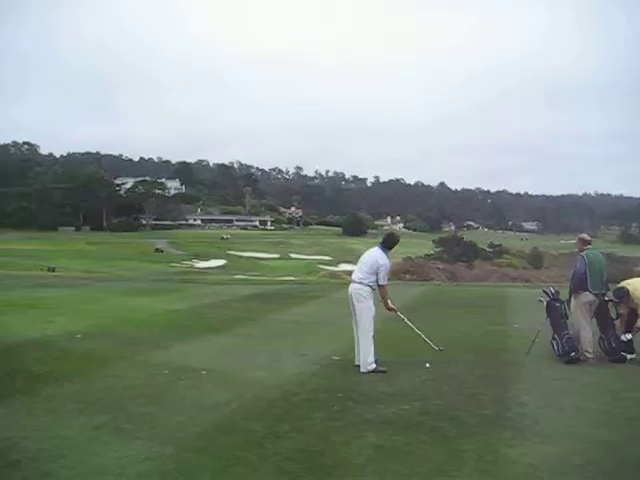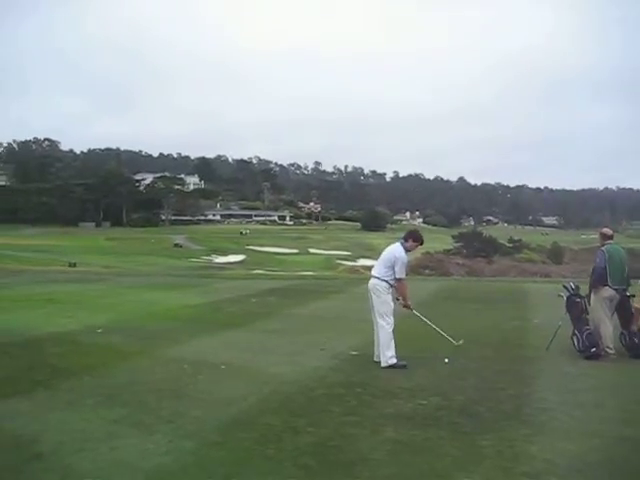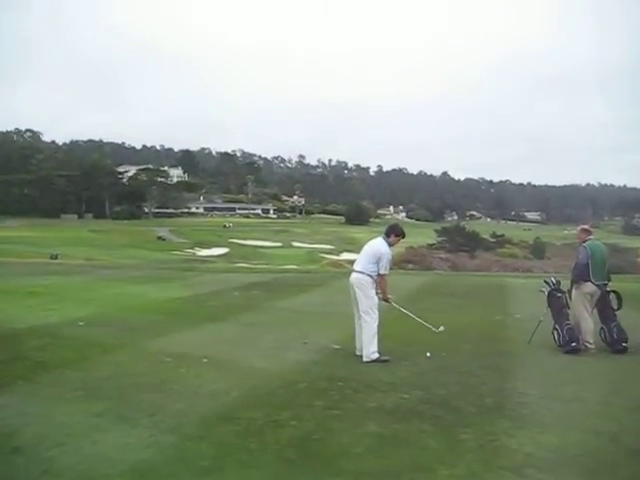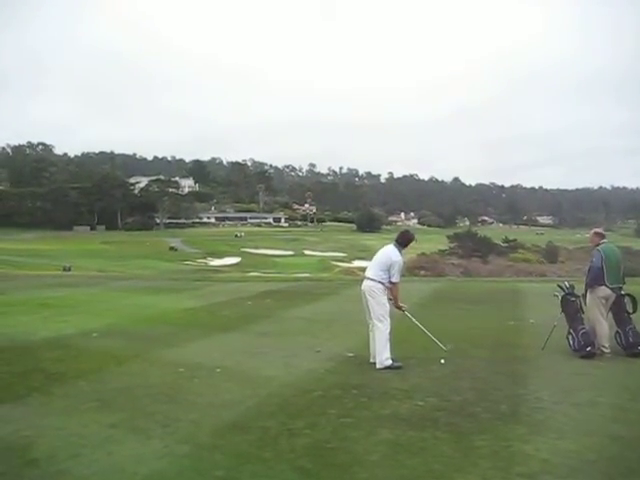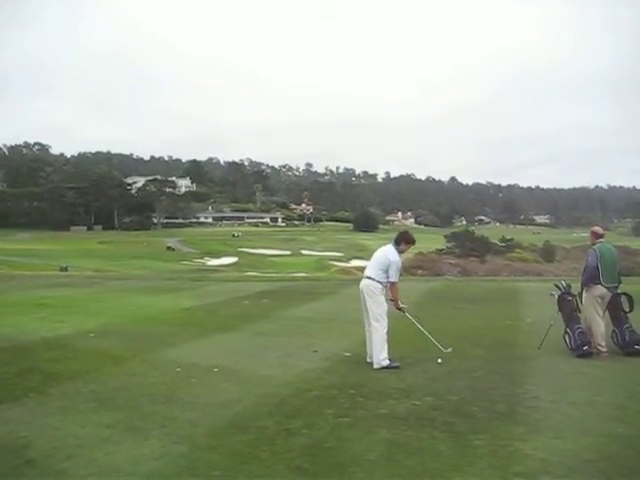
dt=1s
person 1, frame 1
left shoulder: (372, 251)
right shoulder: (384, 261)
right elbow: (382, 286)
left wrist: (387, 299)
right wrist: (387, 304)
left hip: (354, 287)
right hip: (363, 291)
left knee: (360, 327)
right knee: (366, 329)
left ankle: (361, 359)
right ankle: (367, 365)
person 1, frame 2
left shoulder: (395, 247)
right shoulder: (401, 255)
right elbow: (400, 281)
left wrist: (400, 296)
right wrist: (406, 300)
left hip: (375, 283)
right hip: (381, 286)
left knee: (380, 322)
right knee: (386, 323)
left ankle: (380, 355)
right ankle: (388, 360)
person 1, frame 3
left shoulder: (375, 242)
right shoulder: (386, 251)
right elbow: (382, 276)
left wrist: (378, 290)
right wrist: (385, 295)
left hip: (355, 277)
right hip: (364, 281)
left knee: (361, 317)
right knee: (370, 318)
left ankle: (361, 349)
right ankle: (370, 355)
person 1, frame 4
left shoulder: (387, 249)
right shoulder: (397, 258)
right elbow: (394, 284)
left wrist: (389, 295)
right wrist: (397, 303)
left hip: (368, 284)
right hip: (376, 288)
left knee: (374, 323)
right knee: (382, 324)
left ankle: (376, 356)
right ankle: (383, 361)
person 1, frame 5
left shoulder: (386, 248)
right shoulder: (395, 258)
right elbow: (393, 284)
left wrist: (393, 298)
right wrist: (397, 303)
left hip: (366, 284)
right hip: (374, 287)
left knee: (371, 323)
right knee: (379, 324)
left ankle: (373, 356)
right ankle: (380, 361)
person 2, frame 1
left shoulder: (582, 256)
right shoulder: (600, 256)
left elbow: (578, 275)
right elbow: (604, 276)
left wrist: (572, 291)
right wrist: (603, 291)
left hip: (583, 294)
right hip: (597, 295)
left knee: (582, 325)
right knee: (586, 323)
left ankle: (587, 354)
right ankle: (586, 350)
person 2, frame 2
left shoulder: (603, 251)
right shoulder: (621, 251)
left elbow: (598, 270)
right elbow: (626, 272)
left wrist: (592, 286)
right wrist: (625, 287)
left hip: (603, 289)
right hip: (617, 291)
left knee: (602, 320)
right knee: (607, 319)
left ankle: (609, 349)
right ankle: (607, 346)
person 2, frame 3
left shoulder: (585, 247)
right shoulder: (602, 247)
left elbow: (580, 265)
right elbow: (606, 266)
left wrist: (574, 280)
right wrist: (605, 281)
left hip: (584, 285)
right hip: (599, 286)
left knee: (583, 315)
right knee: (587, 314)
left ankle: (588, 344)
right ankle: (585, 340)
person 2, frame 4
left shoulder: (599, 250)
right shoulder: (616, 250)
left elbow: (595, 269)
right elbow: (621, 270)
left wrist: (588, 285)
right wrist: (619, 285)
left hip: (599, 289)
right hip: (613, 289)
left knee: (598, 319)
right knee: (601, 318)
left ankle: (604, 348)
right ankle: (601, 344)
person 2, frame 5
left shoulder: (594, 250)
right shoulder: (612, 250)
left elbow: (590, 269)
right elbow: (617, 270)
left wrist: (583, 284)
right wrist: (616, 284)
left hip: (595, 288)
right hip: (609, 288)
left knee: (594, 319)
right knee: (597, 317)
left ankle: (601, 348)
right ankle: (597, 343)
